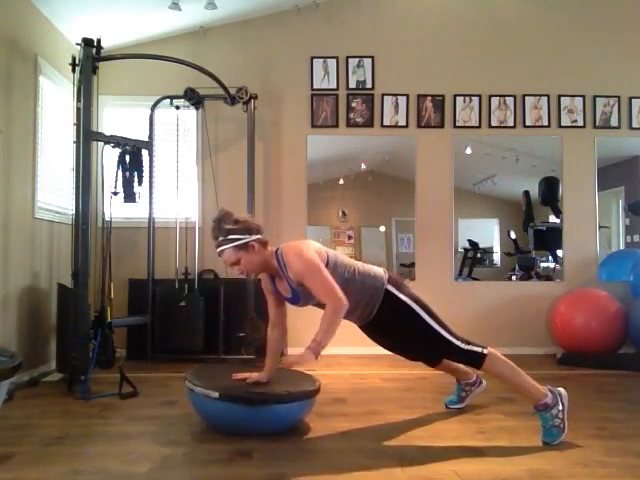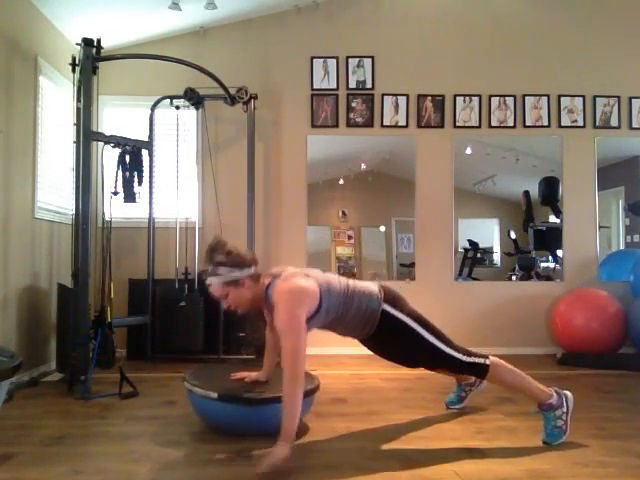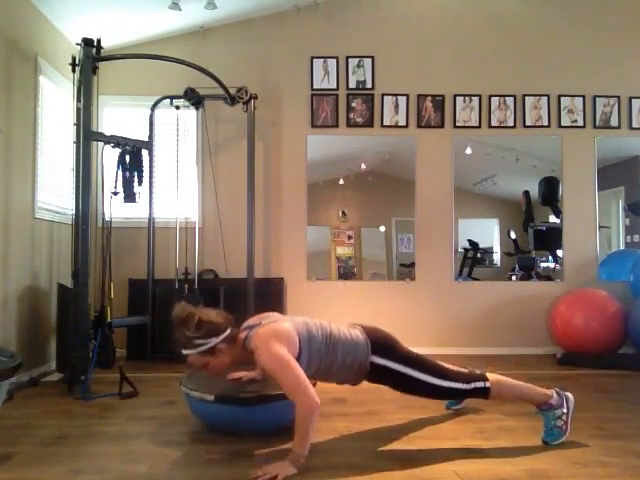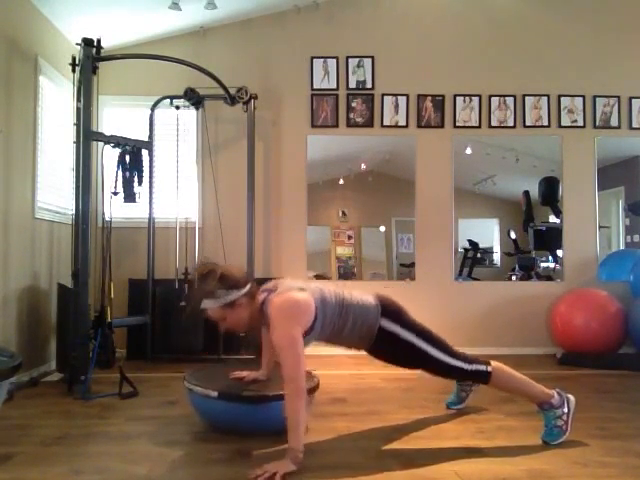
dt=0.4s
person 1, frame 1
left shoulder: (296, 257)
right shoulder: (269, 277)
left elbow: (337, 303)
right elbow: (276, 326)
left wrist: (311, 350)
right wrist: (266, 373)
left hip: (386, 297)
right hip: (368, 315)
left knee: (458, 348)
right knee: (425, 354)
left ankle: (547, 399)
right ankle: (469, 382)
person 1, frame 2
left shoulder: (286, 298)
right shoulder: (265, 285)
left elbow: (294, 375)
right elbow: (274, 328)
left wrist: (286, 443)
right wrist: (264, 371)
left hip: (384, 313)
right hip: (368, 322)
left knee: (460, 360)
right knee: (423, 361)
left ankle: (552, 401)
right ankle: (464, 386)
person 1, frame 3
left shoulder: (265, 348)
right shoulder: (250, 328)
left elbow: (310, 405)
right wrist: (257, 372)
left hip: (371, 356)
right hip: (358, 343)
left knee: (462, 388)
right knee: (431, 376)
left ankle: (553, 400)
right ankle: (461, 378)
person 1, frame 4
left shoulder: (282, 312)
right shoulder: (261, 298)
left elbow: (297, 391)
right wrist: (263, 371)
left hip: (382, 323)
right hip: (367, 324)
left knee: (463, 366)
right knee: (427, 364)
left ankle: (554, 401)
right ankle: (465, 386)
